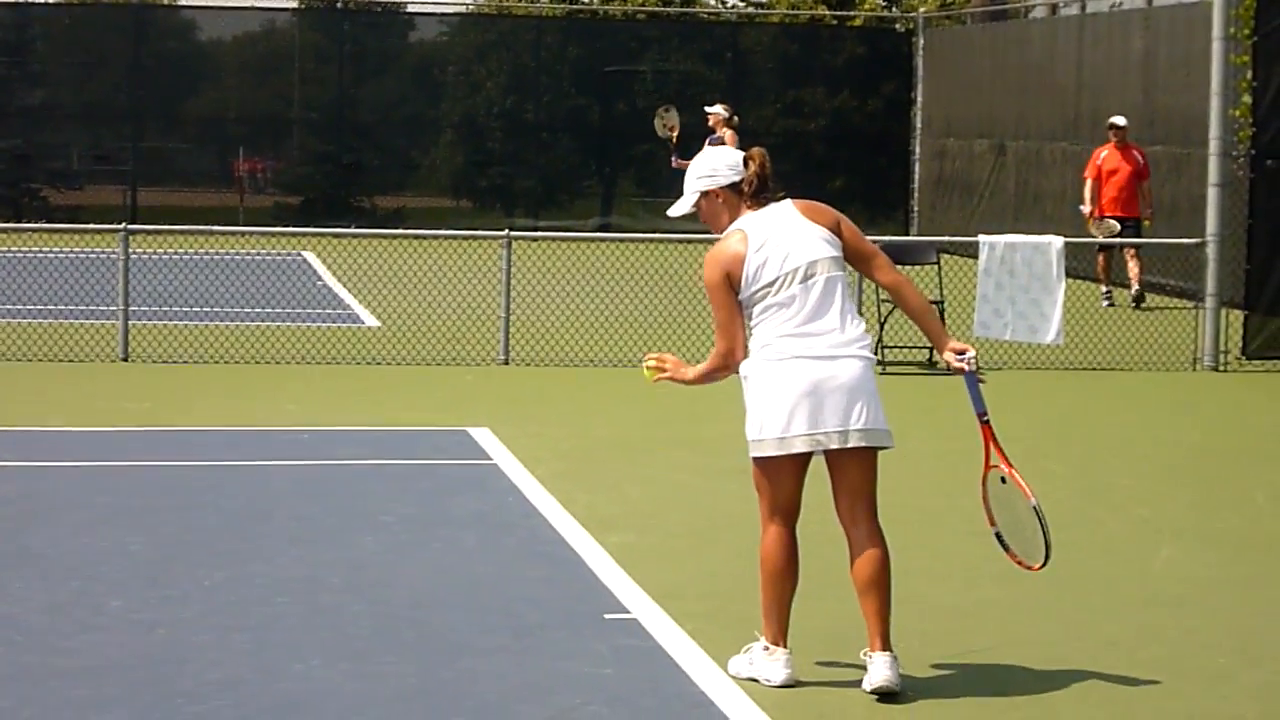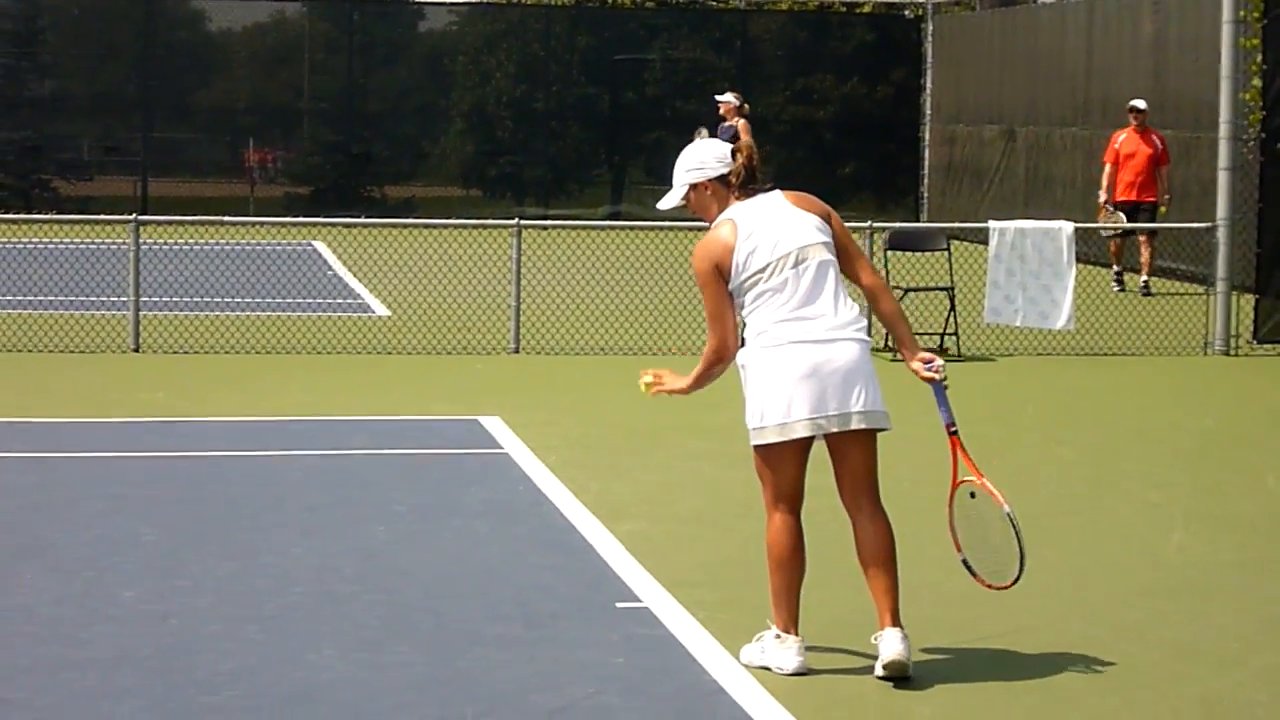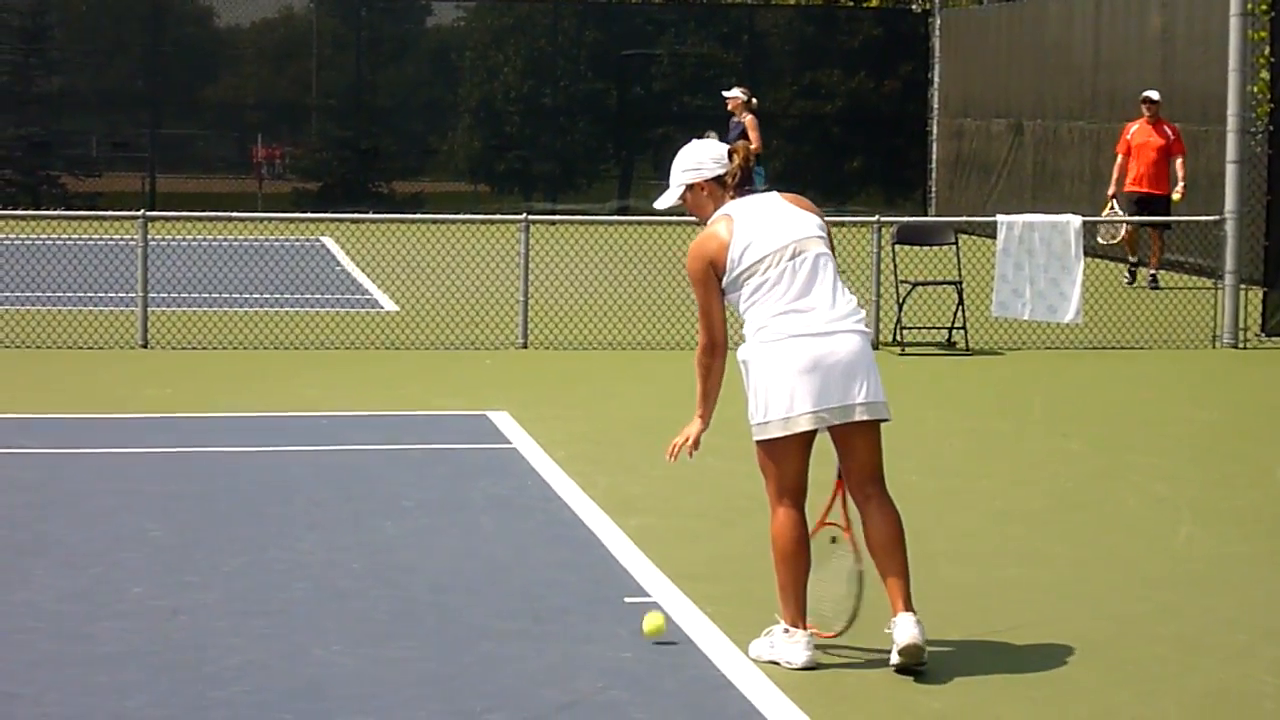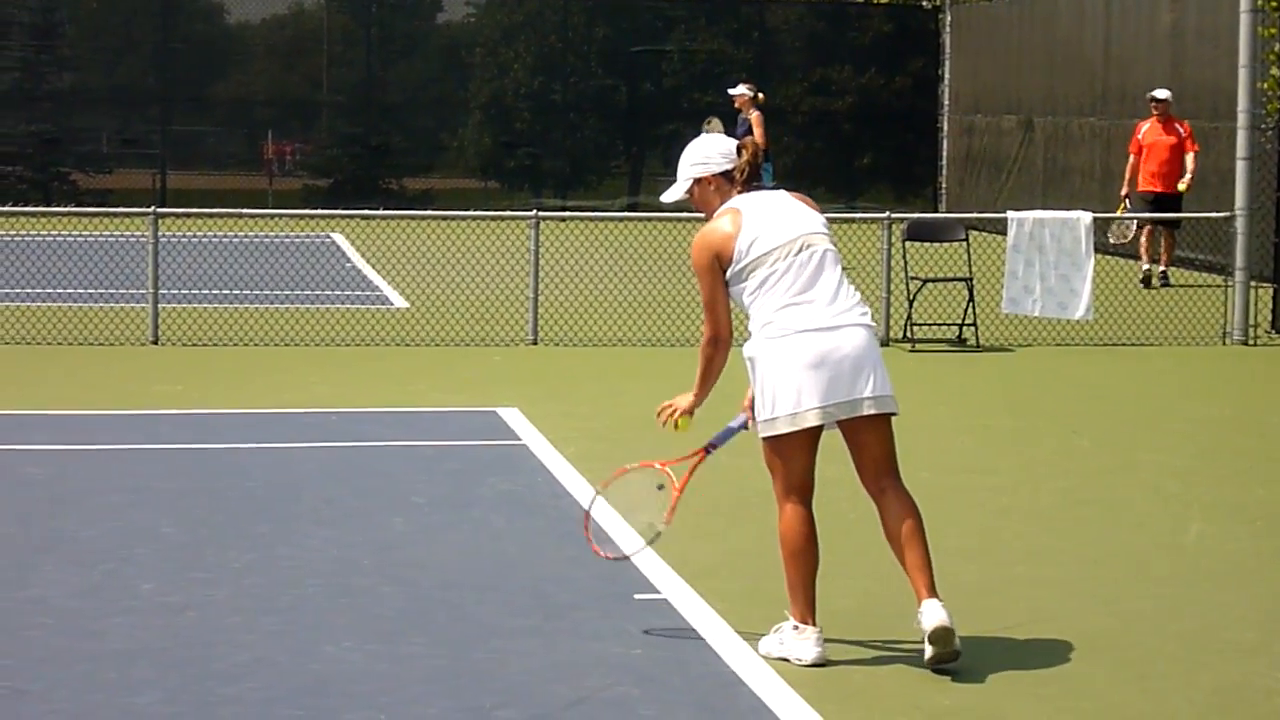
dt=0.2s
person 1, frame 1
left shoulder: (723, 256)
right shoulder: (818, 214)
left elbow: (731, 353)
right elbow: (891, 277)
left wrist: (688, 374)
right wrist: (943, 341)
left hip: (782, 384)
right hip: (850, 377)
left knee: (778, 522)
right knee: (861, 521)
left ankle: (773, 652)
right ankle: (880, 656)
person 1, frame 2
left shoulder: (712, 246)
right shoulder: (806, 204)
left elbow: (723, 345)
right elbow: (868, 278)
left wrist: (687, 382)
right wrist: (910, 348)
left hip: (779, 368)
right hip: (847, 357)
left knee: (783, 509)
right knee: (864, 502)
left ankle: (785, 639)
right ankle: (891, 633)
person 1, frame 3
left shoulder: (706, 245)
right shoulder: (799, 205)
left elbow: (713, 343)
left wrist: (701, 419)
left hip: (781, 361)
right hip: (849, 346)
left knee: (786, 502)
right knee: (870, 492)
left ankle: (794, 634)
right ankle: (905, 617)
person 1, frame 4
left shoulder: (711, 238)
right shoulder: (802, 204)
left elbow: (718, 336)
left wrist: (696, 397)
right wrist: (759, 386)
left hip: (789, 358)
right hip: (854, 340)
left knee: (793, 498)
right knee: (885, 484)
left ankle: (803, 631)
right ankle: (930, 605)
person 2, frame 1
left shoulder: (1138, 154)
right shoulder: (1100, 154)
left elbow: (1144, 184)
right elbow: (1090, 182)
left wrist: (1148, 208)
right wrist: (1088, 204)
left hip: (1131, 214)
right hip: (1105, 213)
left knee: (1132, 252)
right knee: (1104, 254)
left ankle: (1136, 292)
right ankle: (1106, 291)
person 2, frame 2
left shoulder: (1157, 139)
right shoulder: (1119, 137)
left elbow: (1163, 169)
right elbow: (1109, 167)
left wrist: (1165, 194)
right wrist: (1104, 192)
left hip: (1147, 199)
right hip: (1121, 198)
left knee: (1145, 238)
right knee: (1117, 240)
left ankle: (1144, 281)
right ankle: (1117, 271)
person 2, frame 3
left shoulder: (1170, 130)
right shoulder: (1131, 128)
left elbow: (1178, 158)
right elbow: (1121, 158)
left wrist: (1181, 182)
right wrist: (1113, 184)
left hip: (1160, 191)
right hip: (1133, 188)
left knee: (1157, 233)
right knee: (1128, 229)
left ankle: (1153, 274)
right ankle: (1133, 260)
person 2, frame 4
left shoulder: (1182, 128)
right shoulder: (1143, 128)
left elbow: (1190, 154)
right elbow: (1133, 158)
left wrist: (1189, 175)
right wrist: (1126, 184)
left hip: (1171, 189)
right hip: (1146, 188)
left knee: (1168, 231)
right knee: (1146, 228)
left ankle: (1163, 271)
right ankle: (1146, 270)
